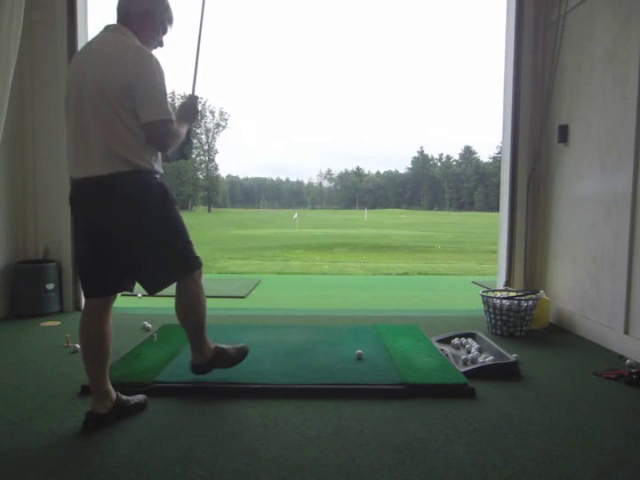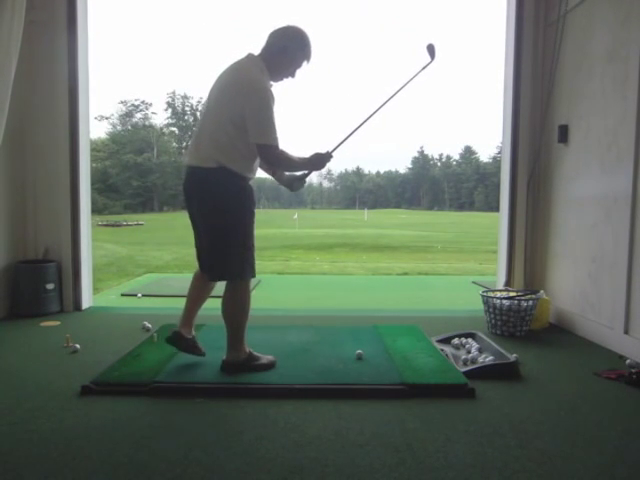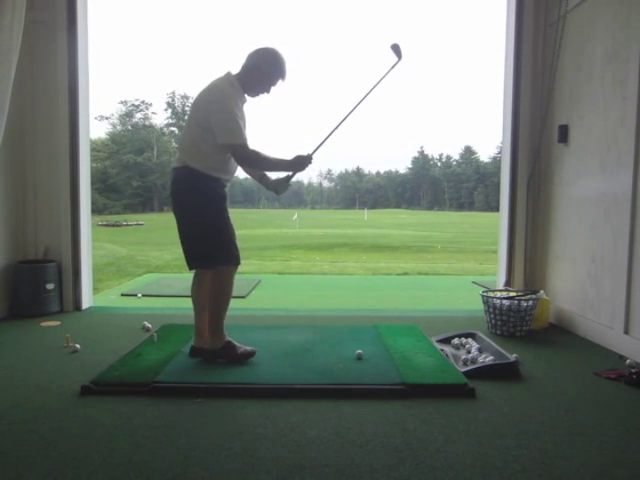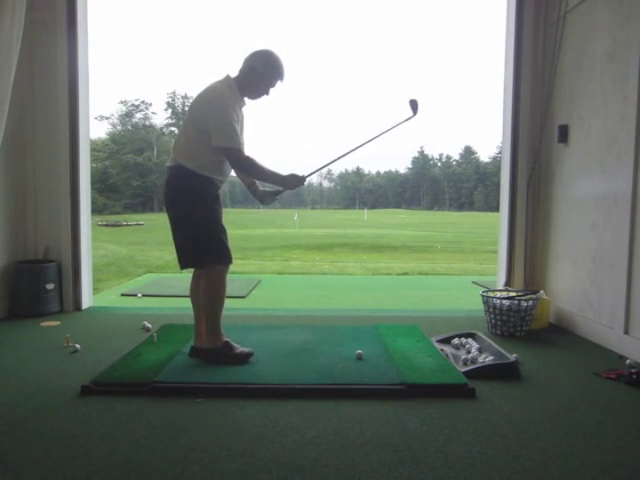
dt=1s
person 1, frame 1
left shoulder: (80, 58)
right shoulder: (140, 60)
right elbow: (161, 138)
left wrist: (170, 127)
right wrist: (184, 120)
left hip: (86, 189)
right hip: (132, 187)
left knee: (99, 297)
right knee: (187, 272)
left ankle: (102, 400)
right ankle: (204, 352)
person 1, frame 2
left shoulder: (238, 72)
right shoulder: (257, 87)
right elbow: (270, 154)
left wrist: (283, 177)
right wrist: (309, 163)
left hip: (199, 178)
right hip: (224, 184)
left knee: (212, 262)
right knee: (238, 274)
left ankle: (185, 328)
right ankle: (236, 354)
person 1, frame 3
left shoulder: (229, 94)
right shoulder: (223, 96)
left elbow: (239, 155)
right elbow: (243, 155)
left wrist: (269, 182)
right wrist: (290, 165)
left hip: (199, 185)
right hip: (197, 186)
left knee: (208, 265)
right knee: (224, 262)
left ankle: (203, 339)
right ankle: (215, 340)
person 1, frame 4
left shoulder: (231, 99)
right shoulder: (220, 99)
left elbow: (234, 157)
right elbow: (237, 159)
left wrist: (255, 189)
right wrist: (281, 181)
left hip: (198, 187)
right hip: (190, 187)
left knee: (206, 265)
right knee: (216, 263)
left ankle: (203, 339)
right ankle: (213, 341)
